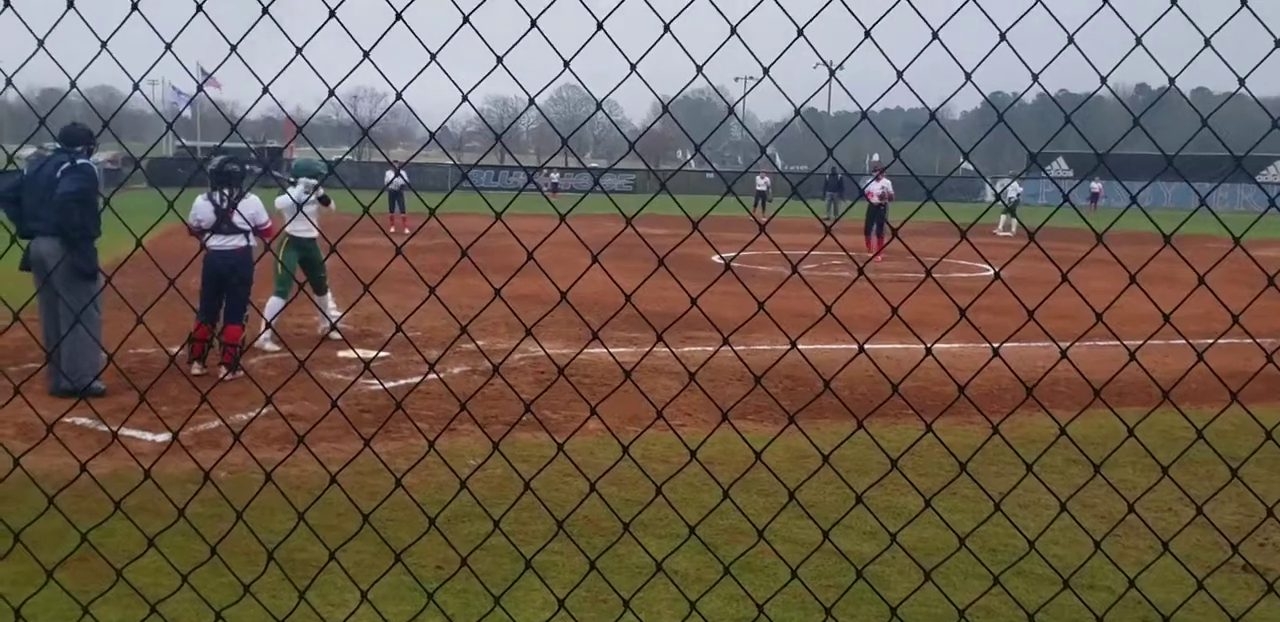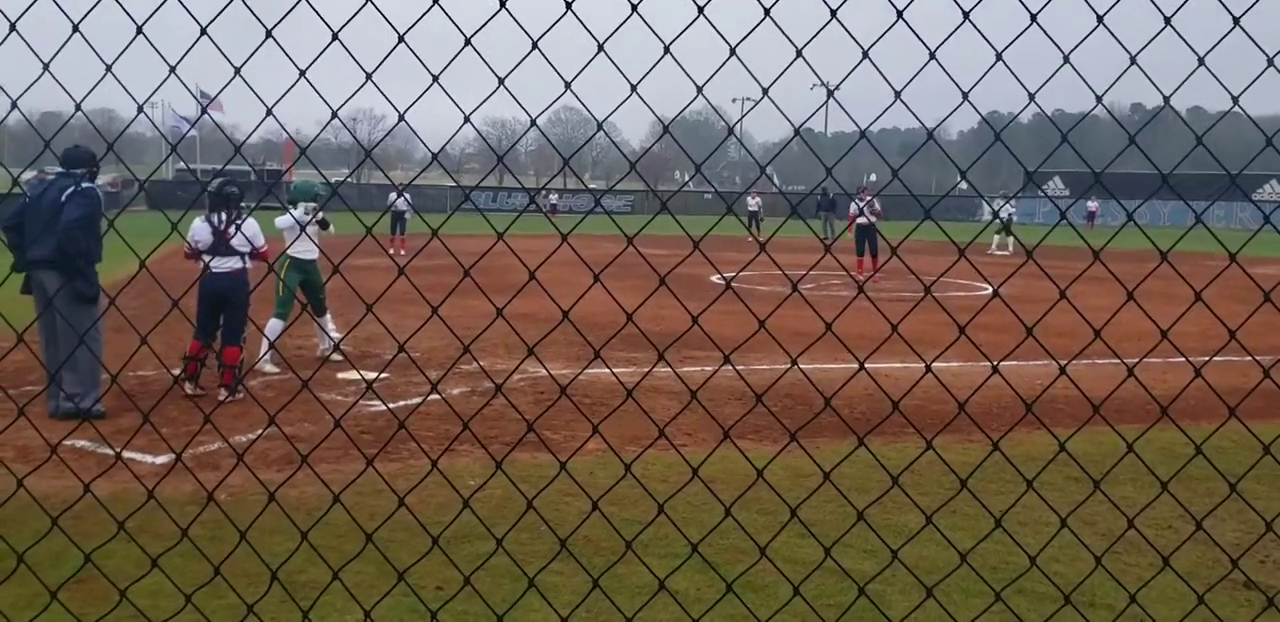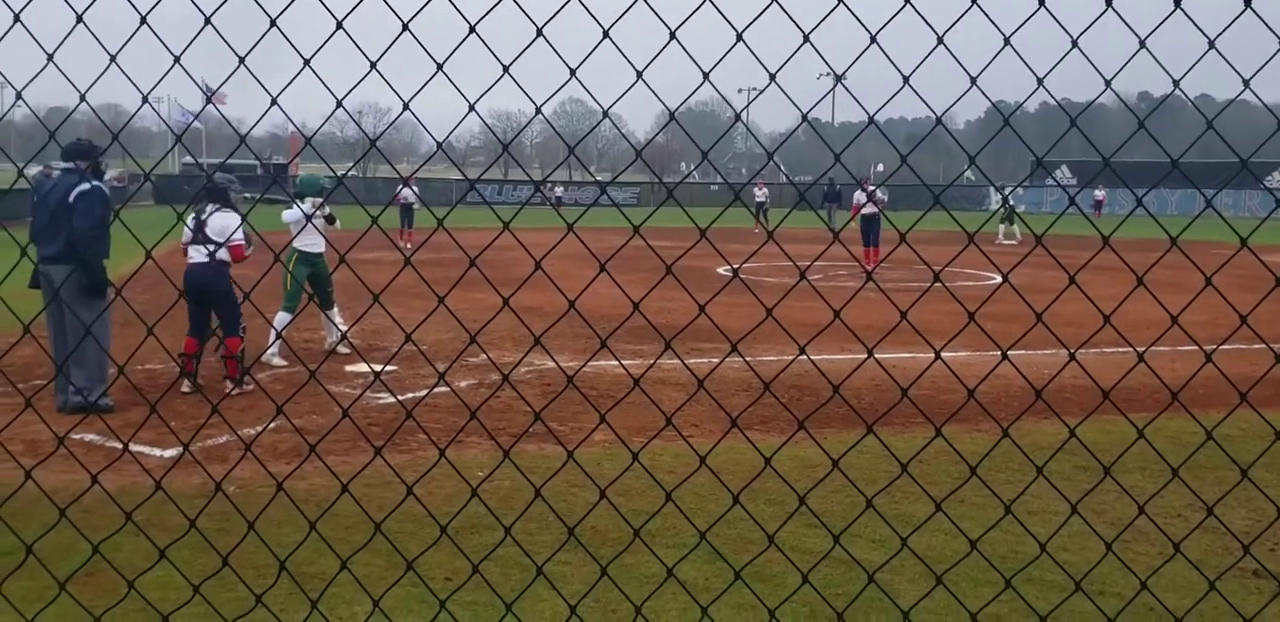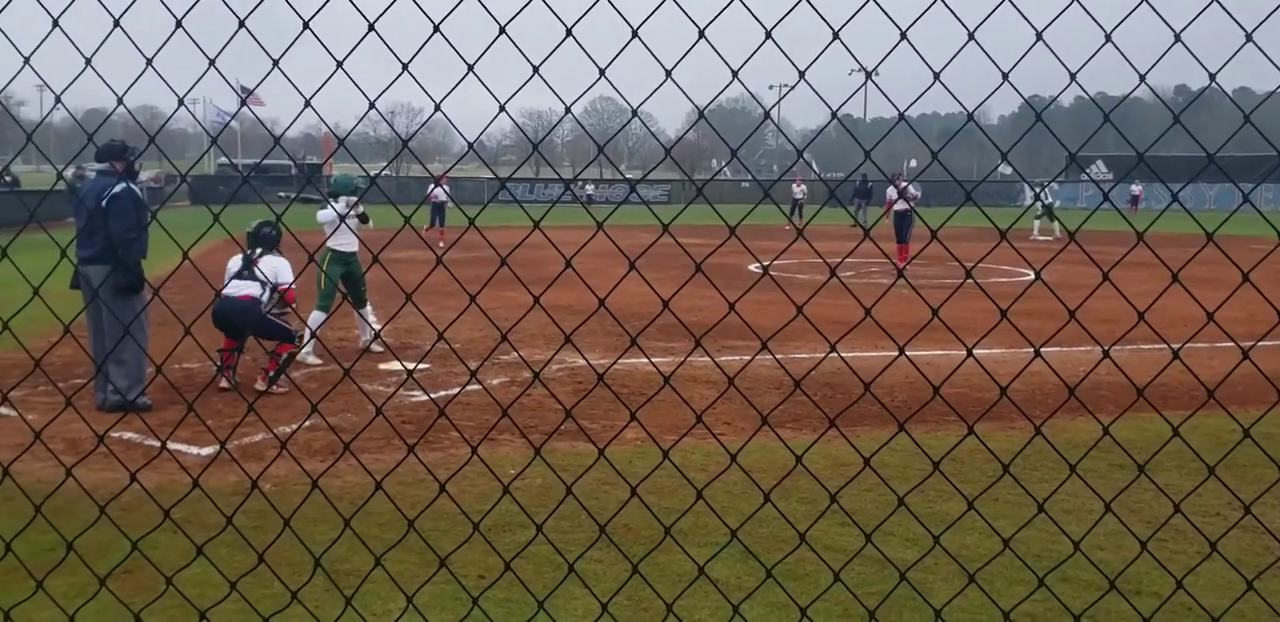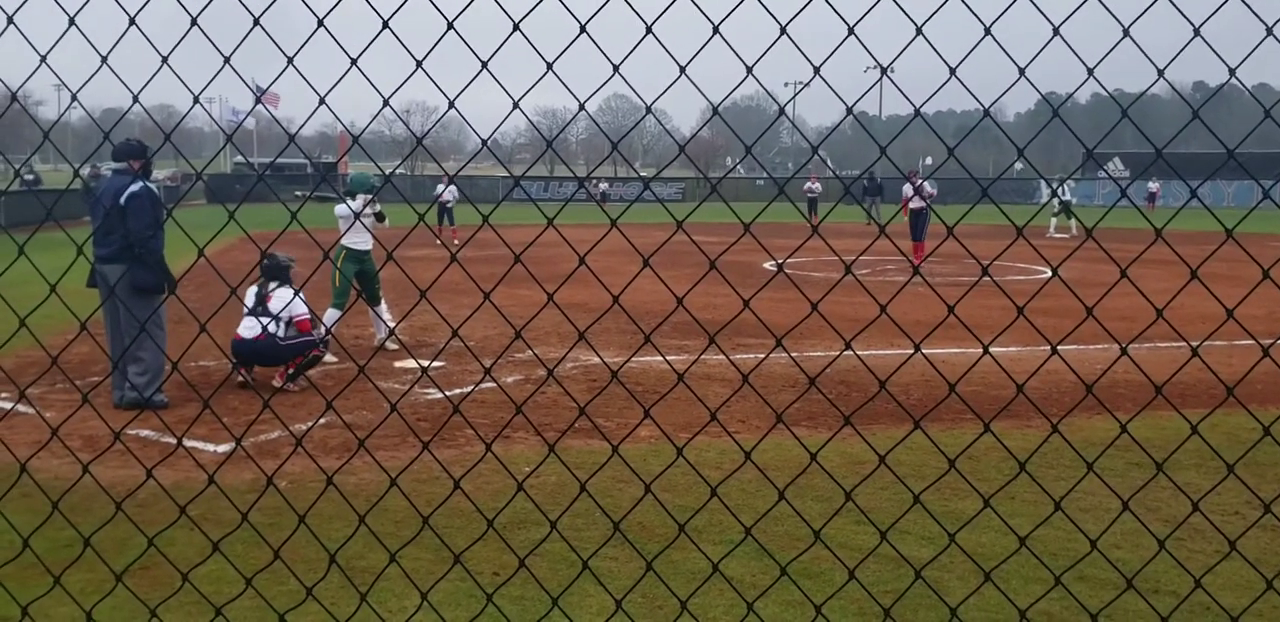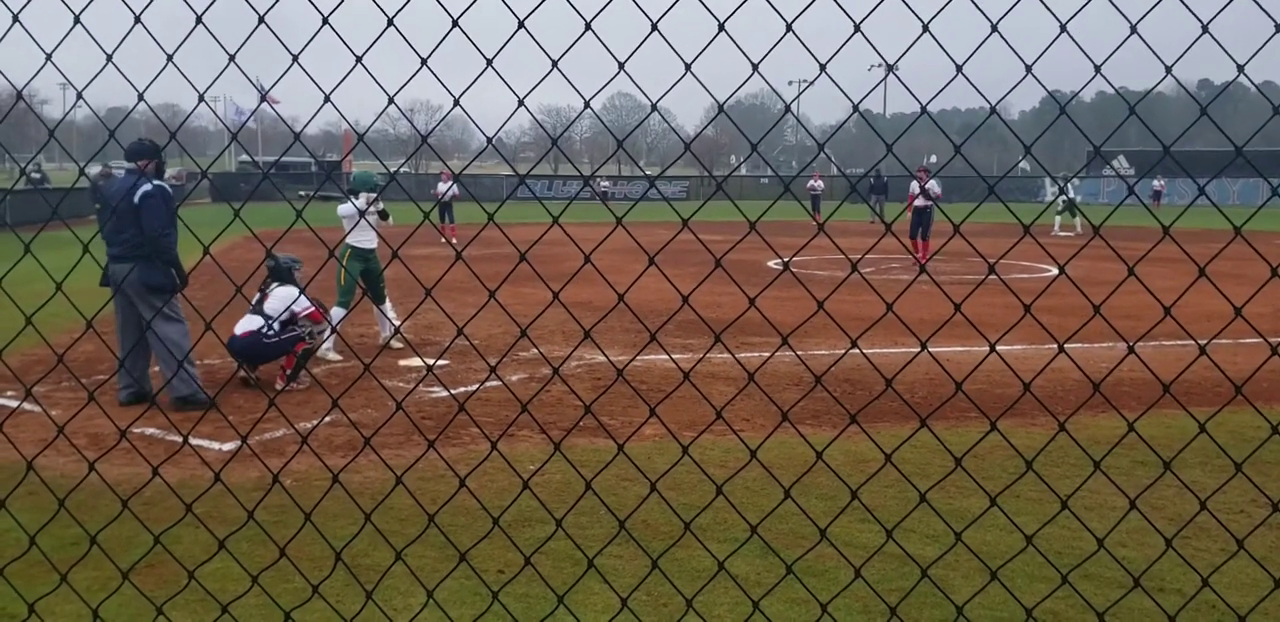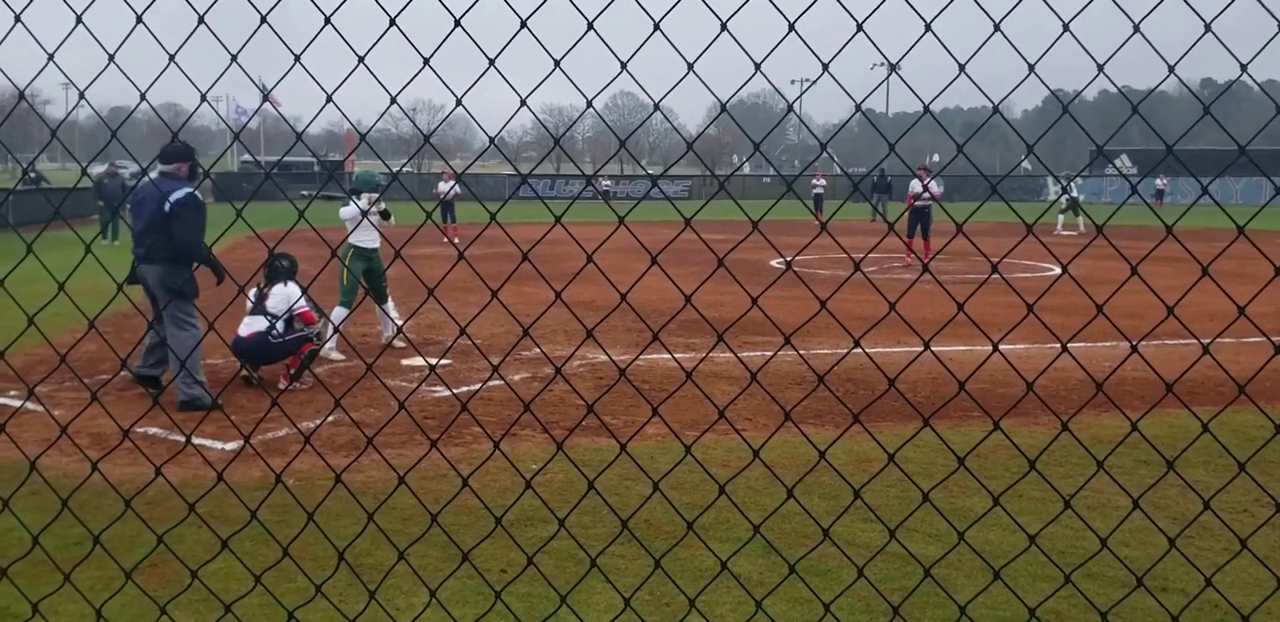
dt=0.5s
person 1, frame 1
left shoulder: (37, 166)
right shoulder: (81, 168)
right elbow: (65, 200)
right wrist: (76, 236)
left hip: (39, 246)
right hip: (68, 249)
left knee: (51, 315)
right knee: (83, 314)
left ankle: (58, 378)
right ankle: (81, 379)
person 1, frame 2
left shoulder: (39, 190)
right shoulder: (84, 191)
right elbow: (71, 228)
right wrist: (78, 264)
left hip: (39, 273)
right hip: (69, 275)
left knee: (52, 339)
right knee: (83, 338)
left ankle: (57, 400)
right ankle: (79, 401)
person 1, frame 3
left shoulder: (48, 187)
right shoulder: (89, 189)
left elbow: (35, 230)
right elbow: (86, 235)
left wrist: (47, 258)
right wrist: (97, 273)
left hip: (48, 268)
right hip: (76, 269)
left knee: (61, 334)
right knee: (90, 332)
left ankle: (66, 394)
right ankle: (87, 395)
person 1, frame 4
left shoulder: (88, 188)
right shoulder: (122, 190)
left elbow: (87, 230)
right elbow: (124, 237)
left wrist: (89, 261)
right wrist: (135, 272)
left hip: (88, 268)
right hip: (114, 270)
left knee: (101, 334)
right knee: (129, 332)
left ankle: (105, 393)
right ankle: (125, 394)
person 1, frame 5
left shoulder: (103, 188)
right shoulder: (139, 189)
left elbow: (101, 230)
right elbow: (144, 238)
left wrist: (105, 261)
right wrist: (164, 272)
left hip: (106, 268)
right hip: (133, 269)
left knee: (118, 334)
right knee: (148, 332)
left ankle: (122, 390)
right ankle: (142, 392)
person 1, frame 6
left shoulder: (113, 188)
right shoulder: (153, 189)
left elbow: (107, 229)
right elbow: (159, 236)
right wrist: (178, 268)
left hip: (118, 267)
right hip: (145, 268)
left knee: (130, 331)
right knee: (170, 328)
left ankle: (132, 389)
right ankle: (187, 391)
person 1, frame 7
left shoulder: (144, 188)
right shoulder: (184, 195)
left elbow: (139, 230)
right elbow: (189, 242)
right wrist: (213, 264)
left hip: (145, 265)
right hip: (169, 269)
left knee: (165, 322)
right knee: (184, 329)
left ankle: (148, 370)
right ankle: (192, 394)
person 2, frame 1
left shoulder: (314, 192)
right shoulder: (290, 192)
left elbow: (330, 206)
right elbow: (279, 204)
left wrist: (317, 190)
right wrist: (301, 188)
left hip: (311, 244)
right hip: (290, 244)
left knee: (321, 286)
right knee: (282, 290)
left ankle: (327, 326)
right ankle: (264, 337)
person 2, frame 2
left shoulder: (313, 215)
right shoulder: (290, 214)
left elbow: (329, 230)
right elbow: (278, 223)
left wrist: (317, 215)
right wrist: (301, 211)
left hip: (311, 266)
right hip: (291, 265)
left knee: (321, 308)
right knee: (281, 312)
left ankle: (326, 348)
right ankle: (263, 359)
person 2, frame 3
left shoulder: (319, 208)
right shoulder: (296, 207)
left elbow: (335, 225)
right elbow: (286, 218)
left wrist: (325, 210)
right wrist: (309, 206)
left hip: (318, 259)
right hip: (299, 258)
left knee: (328, 301)
right knee: (290, 305)
left ankle: (333, 341)
right ankle: (271, 352)
person 2, frame 4
left shoulder: (352, 208)
right shoulder: (331, 208)
left elbow: (368, 224)
right elbow: (321, 218)
left wrist: (358, 209)
right wrist: (342, 205)
left hip: (352, 258)
right hip: (333, 258)
left knee: (361, 300)
right knee: (324, 304)
left ankle: (367, 339)
right ankle: (305, 351)
person 2, frame 5
left shoulder: (368, 207)
right shoulder: (346, 205)
left elbow: (384, 223)
right elbow: (338, 212)
left wrist: (375, 207)
right wrist: (360, 202)
left hip: (366, 256)
right hip: (347, 256)
left knee: (376, 298)
right knee: (339, 302)
left ankle: (382, 337)
person 2, frame 6
left shoulder: (372, 206)
right shoulder: (350, 204)
left elbow: (388, 222)
right elbow: (341, 212)
left wrist: (378, 205)
right wrist: (363, 201)
left hip: (371, 255)
right hip: (352, 254)
left knee: (380, 296)
right knee: (344, 300)
left ankle: (387, 336)
right ankle: (325, 347)
person 2, frame 7
left shoulder: (374, 205)
right shoulder: (352, 204)
left elbow: (389, 221)
right elbow: (343, 215)
left wrist: (380, 205)
right wrist: (365, 202)
left hip: (373, 254)
right hip: (354, 254)
left knee: (383, 296)
right knee: (347, 300)
left ankle: (389, 335)
right ankle: (328, 346)
person 3, frame 1
left shoulder: (202, 201)
right shoulder: (251, 201)
left elbow: (193, 230)
right elbow: (267, 232)
left hip: (213, 259)
right hip: (240, 260)
left knee: (206, 311)
right knee: (235, 313)
left ankle: (196, 361)
right ankle: (228, 366)
person 3, frame 2
left shoulder: (199, 223)
right shoulder: (248, 223)
left elbow: (190, 254)
right elbow: (262, 255)
left hip: (209, 281)
right hip: (236, 281)
left knee: (203, 332)
right knee: (233, 335)
left ankle: (189, 381)
right ankle: (228, 388)
person 3, frame 3
left shoulder: (194, 216)
right shoulder: (230, 217)
left elbow: (185, 249)
right elbow: (238, 255)
right wrist: (246, 249)
left hip: (192, 274)
right hip: (215, 273)
left knee: (197, 327)
right knee: (233, 326)
left ankle: (188, 379)
right ankle: (235, 380)
person 3, frame 4
left shoulder: (236, 259)
right shoulder: (279, 262)
right elbow: (289, 298)
right wrist: (277, 305)
left hip: (220, 309)
right hip: (247, 309)
left knee: (236, 332)
right knee: (293, 337)
left ankle: (225, 374)
right ankle: (267, 380)
person 3, frame 5
left shoulder: (252, 290)
right shoulder: (292, 292)
right elbow: (305, 328)
left hip: (238, 348)
right hip: (267, 350)
right knee: (320, 340)
left ankle: (243, 370)
right ankle: (285, 378)
person 3, frame 6
left shoulder: (266, 289)
right shoulder: (291, 291)
right elbow: (320, 319)
left hip: (235, 344)
right hip: (252, 346)
right knee: (308, 333)
left ankle: (248, 368)
right ankle: (286, 379)
person 3, frame 7
left shoulder: (255, 290)
right shoulder: (290, 287)
right elbow: (309, 320)
right wrist: (316, 317)
left hip: (239, 346)
right hip: (260, 347)
right knee: (313, 334)
left ankle: (250, 367)
right ankle: (290, 378)
